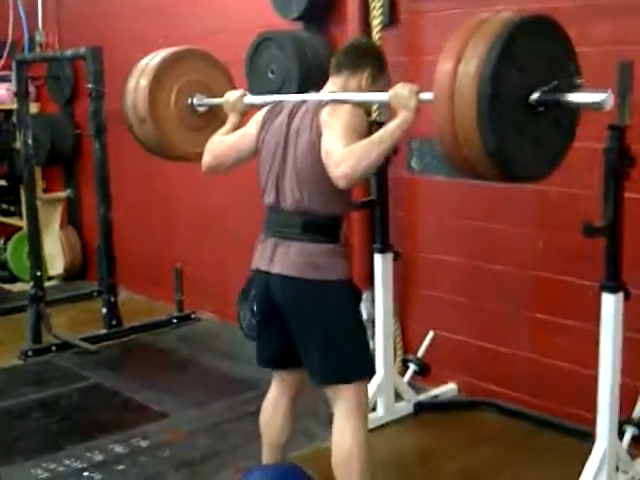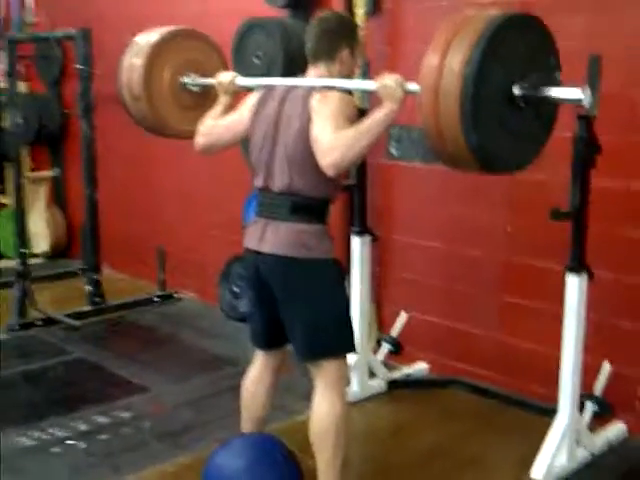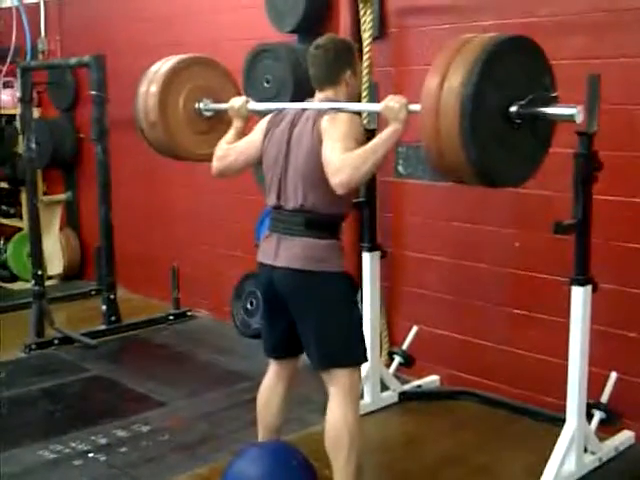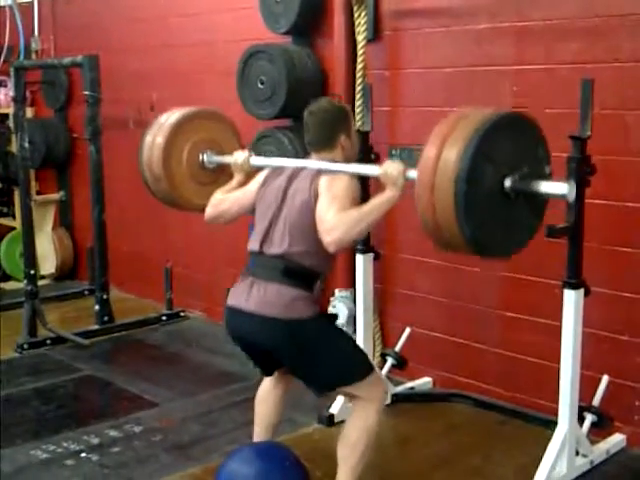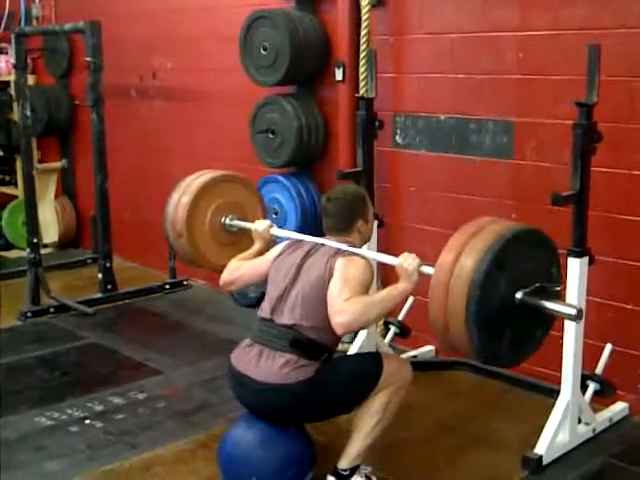
dt=1s
person 1, frame 1
left shoulder: (272, 112)
right shoulder: (343, 111)
left elbow: (212, 159)
right elbow: (344, 170)
left wrist: (234, 115)
right wrist: (402, 118)
left hip: (269, 263)
right hip: (315, 268)
left knee: (285, 380)
right knee: (349, 400)
person 1, frame 2
left shoulder: (264, 96)
right shoulder: (331, 99)
left elbow: (203, 140)
right elbow: (332, 159)
left wrist: (224, 96)
right wrist: (388, 107)
left hip: (260, 241)
right hip: (303, 247)
left knee: (266, 354)
right knee: (330, 375)
person 1, frame 3
left shoulder: (275, 119)
right shoulder: (340, 120)
left elbow: (220, 163)
right elbow: (342, 177)
left wrist: (237, 121)
right wrist: (394, 128)
left hip: (272, 258)
right hip: (315, 263)
left knee: (280, 367)
right knee: (343, 385)
person 1, frame 4
left shoulder: (272, 173)
right shoulder: (338, 180)
left elbow: (213, 212)
right elbow: (334, 235)
left wrist: (239, 175)
right wrist: (391, 192)
left hip: (239, 308)
right hip: (284, 314)
left knee: (279, 372)
right knee: (371, 394)
person 1, frame 5
left shoulder: (289, 247)
right shoulder: (352, 264)
left elbow: (228, 278)
right elbow: (343, 319)
left wrist: (259, 244)
right wrist: (403, 286)
left hip: (240, 377)
right hip: (283, 390)
right knee: (398, 373)
